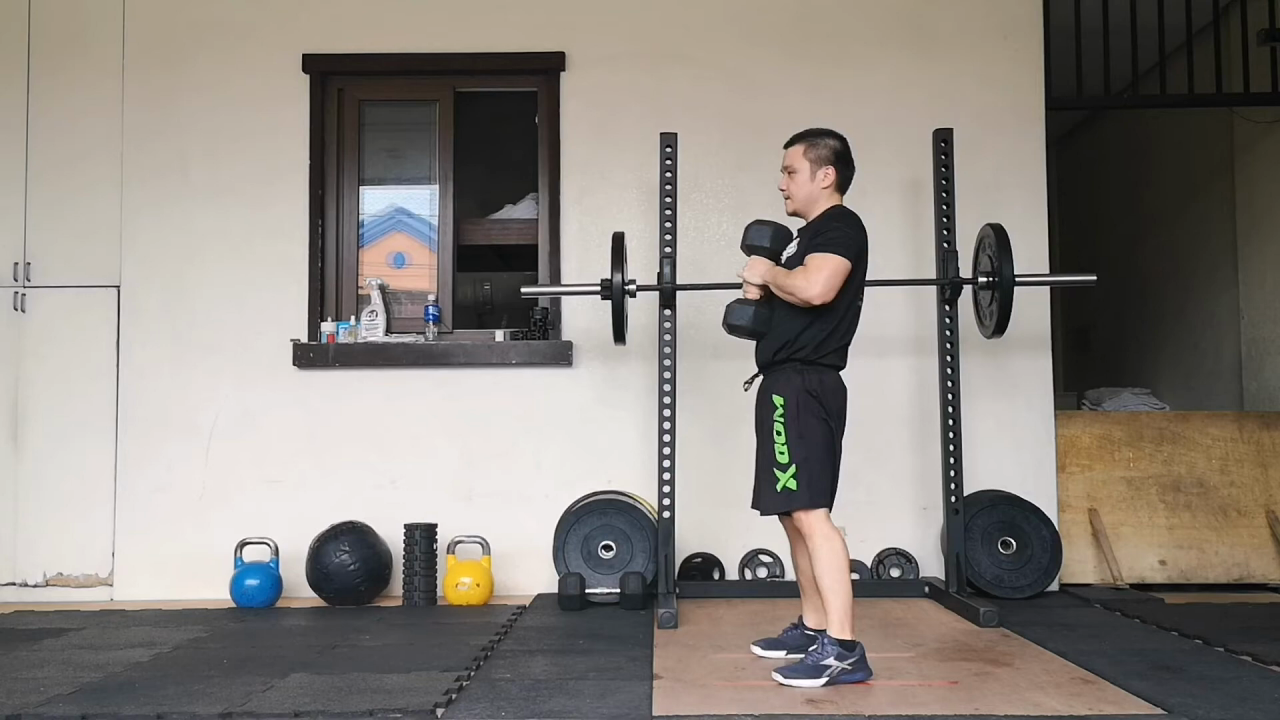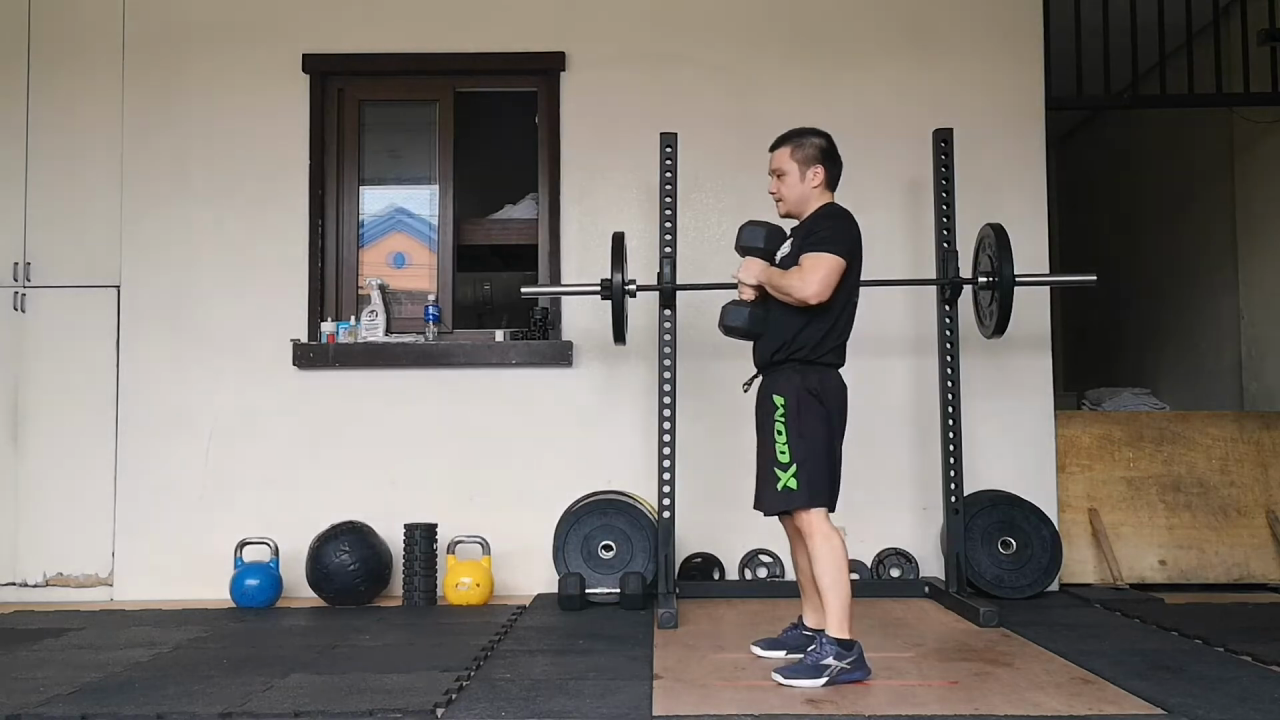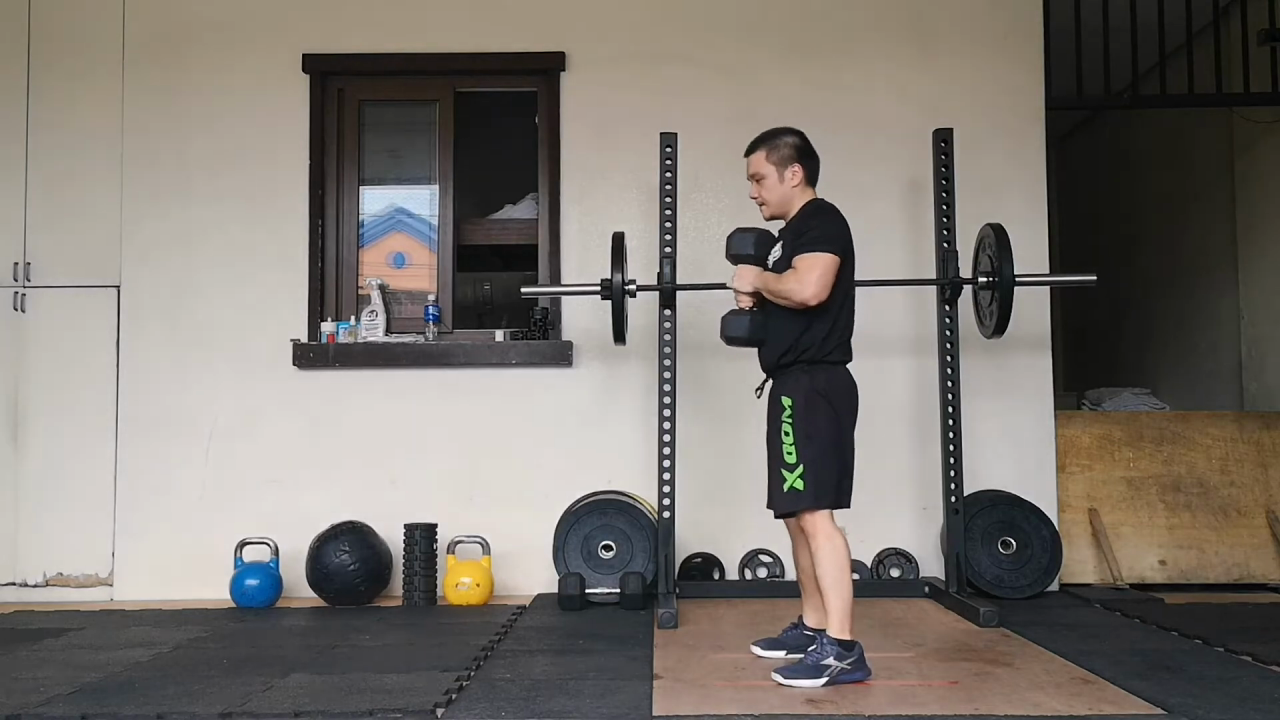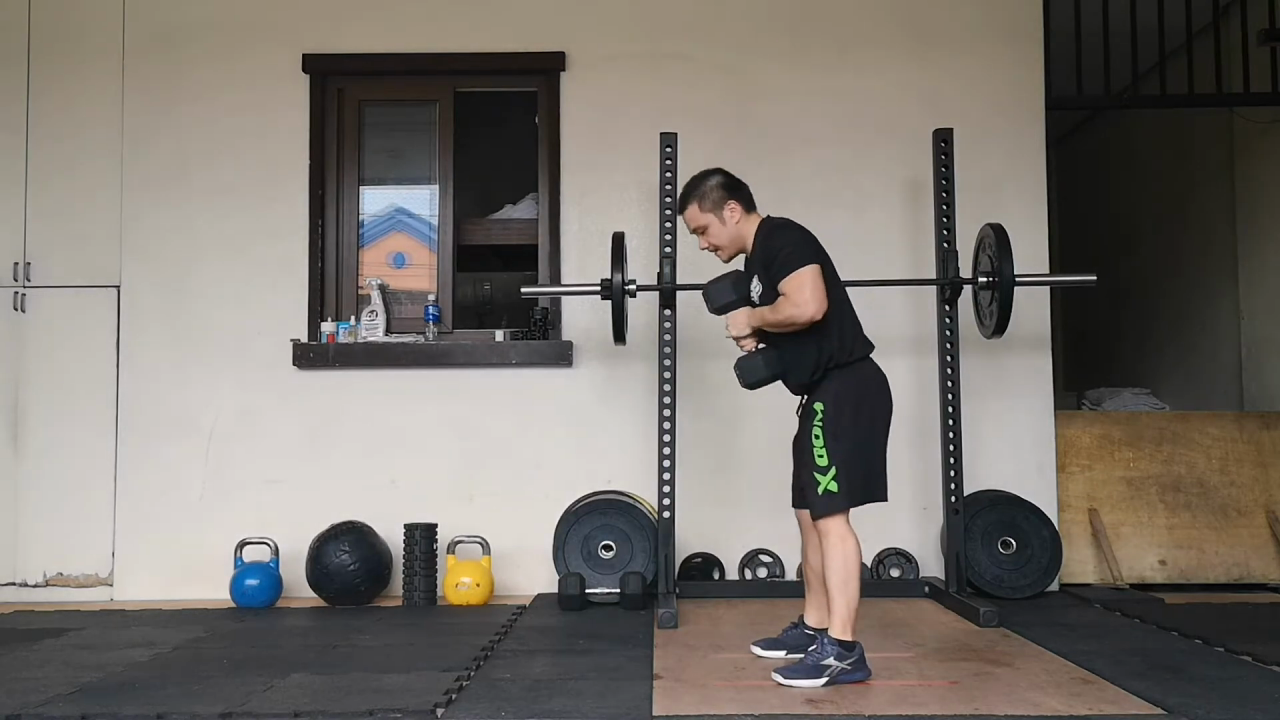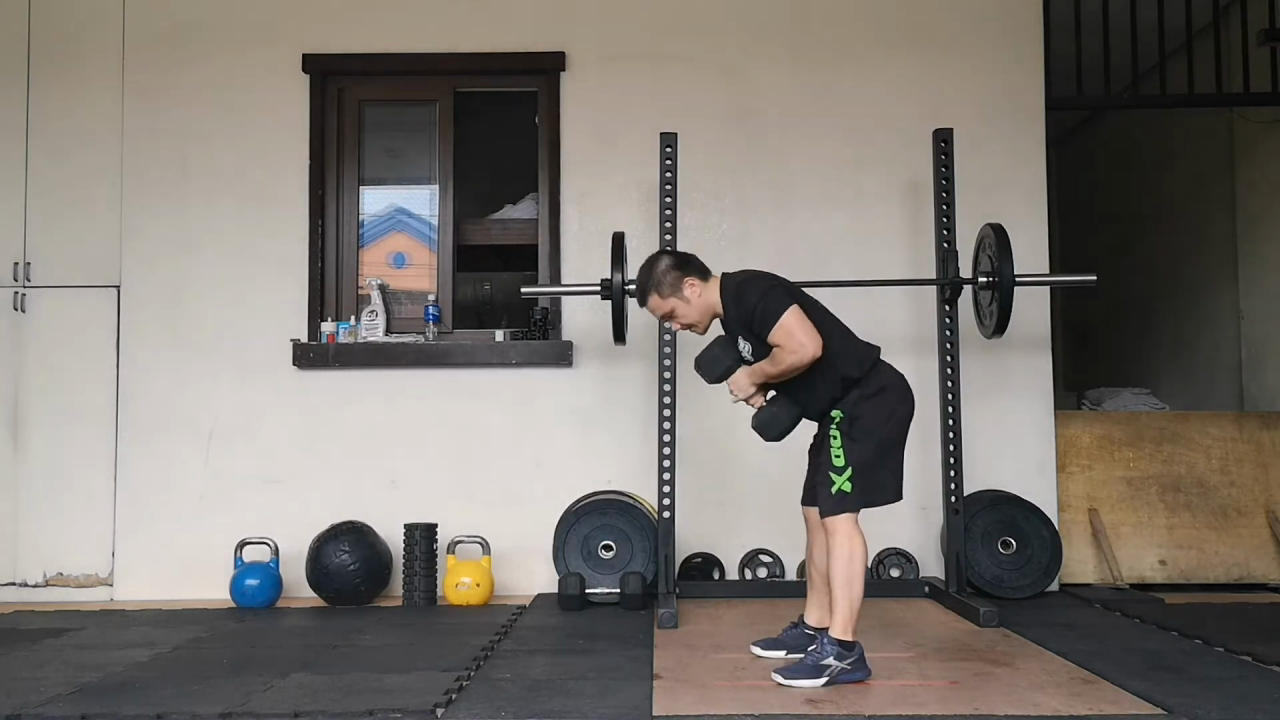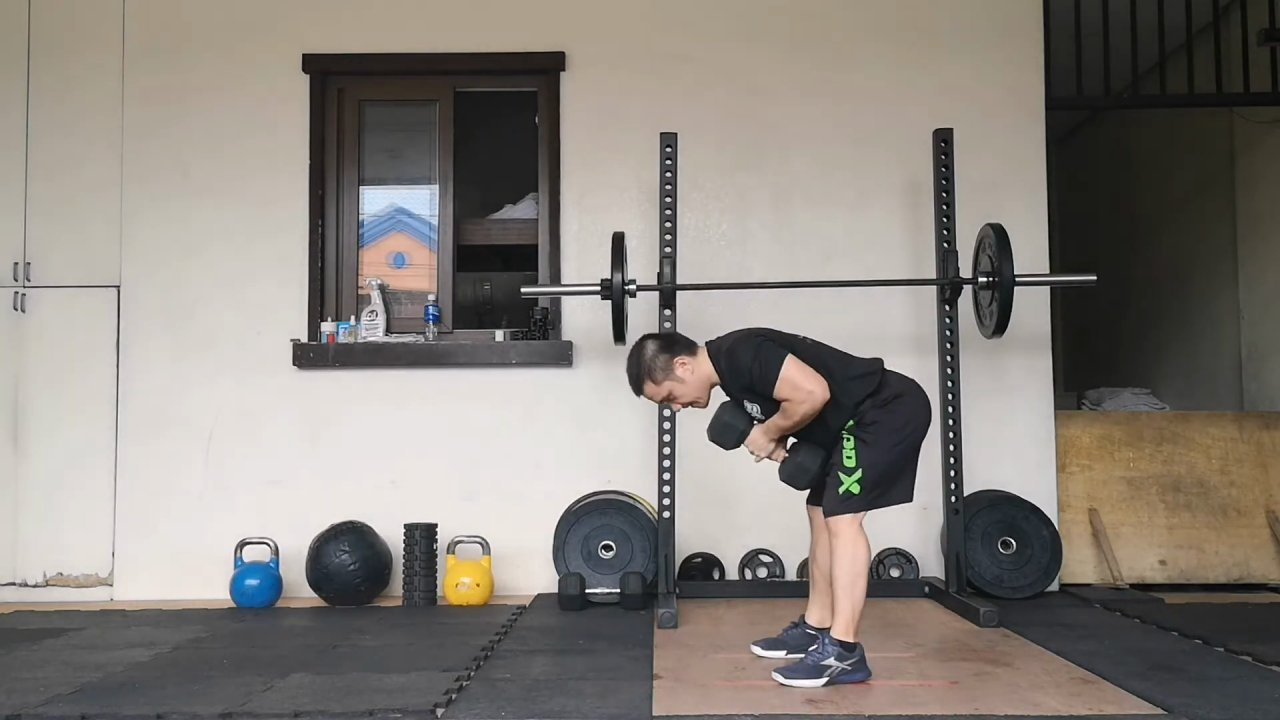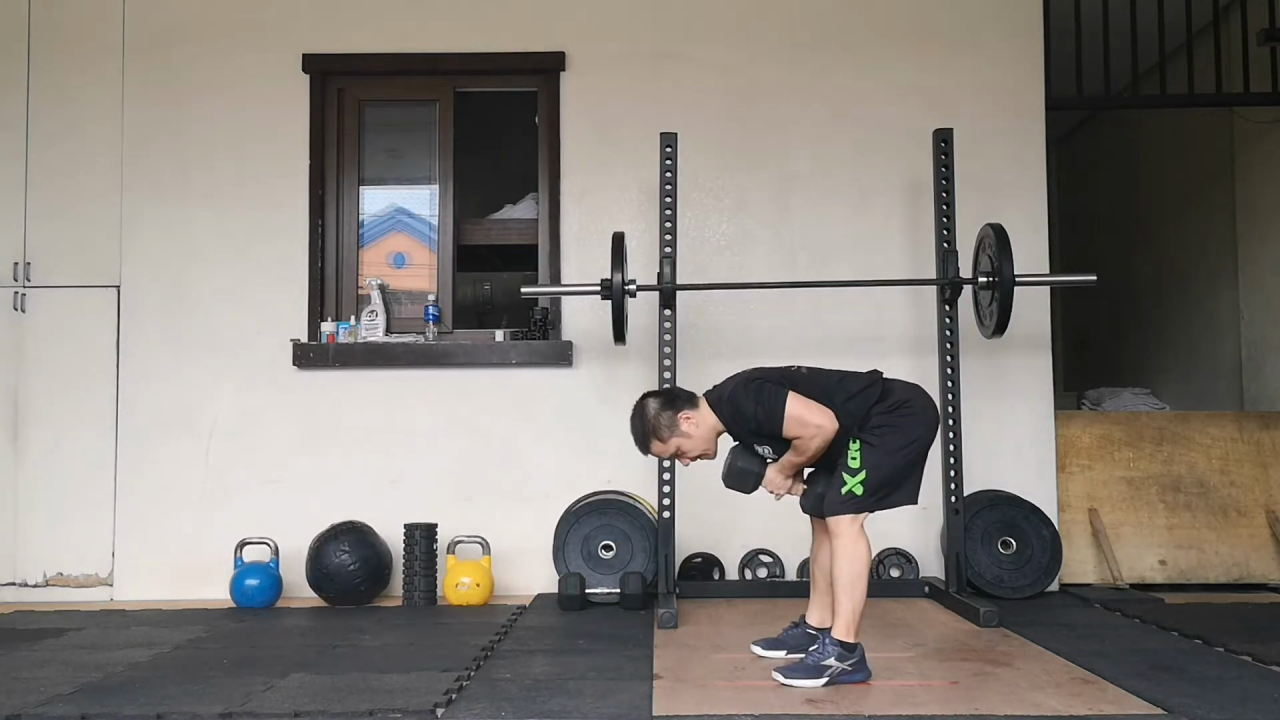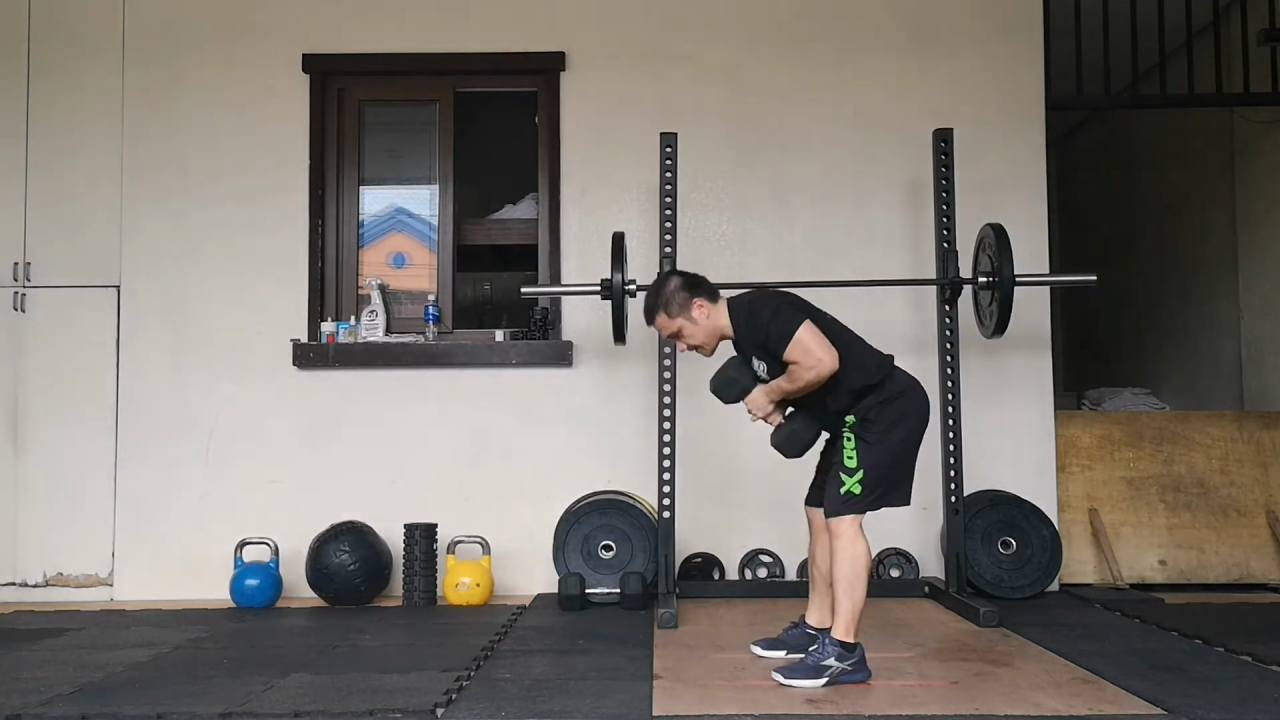
dt=0.5s
person 1, frame 1
left shoulder: (841, 226)
right shoulder: (811, 233)
left elbow: (815, 289)
left wrist: (766, 273)
right wrist: (761, 288)
left hip: (804, 386)
right hip: (784, 385)
left knee: (809, 513)
right knee: (793, 513)
left ankle: (843, 649)
right ankle: (813, 628)
person 1, frame 2
left shoulder: (832, 223)
right shoulder: (805, 233)
left elbow: (810, 289)
left wrist: (762, 272)
right wrist: (756, 287)
left hip: (804, 386)
right hip: (785, 385)
left knee: (809, 514)
right knee: (794, 515)
left ankle: (842, 648)
right ankle: (813, 628)
person 1, frame 3
left shoulder: (820, 220)
right shoulder: (794, 231)
left elbow: (809, 289)
left wrist: (755, 278)
right wrist: (752, 294)
left hip: (813, 386)
right hip: (795, 388)
left knee: (814, 514)
right knee: (797, 514)
left ankle: (842, 649)
right ankle: (813, 628)
person 1, frame 4
left shoulder: (782, 238)
right shoulder: (759, 257)
left elbow: (809, 306)
left wrist: (751, 318)
right wrist: (751, 331)
left hip: (846, 390)
right hip: (824, 395)
left knee: (830, 515)
right knee: (810, 513)
left ankle: (843, 650)
right ankle: (814, 627)
person 1, frame 5
left shoulder: (749, 292)
right shoulder: (733, 310)
left elbow: (805, 347)
left wrist: (753, 376)
right wrist: (757, 387)
left hip: (871, 400)
right hip: (849, 406)
left knee: (839, 514)
right knee: (817, 512)
left ankle: (843, 651)
right ankle: (813, 629)
person 1, frame 6
left shoulder: (740, 355)
right shoulder: (730, 365)
left elbow: (813, 392)
left wrist: (768, 434)
right wrist: (773, 437)
left hip: (889, 409)
right hip: (867, 416)
left knee: (843, 516)
right knee: (822, 512)
left ankle: (843, 651)
right ankle: (815, 628)
person 1, frame 7
left shoulder: (742, 401)
right shoulder: (732, 409)
left elbow: (821, 425)
right elbow: (797, 434)
left wrist: (783, 471)
right wrist: (793, 477)
left hip: (899, 416)
right hip: (880, 420)
left knee: (843, 518)
right knee: (825, 516)
left ankle: (843, 653)
right ankle: (815, 629)
person 1, frame 8
left shoulder: (760, 311)
right shoulder: (745, 330)
left elbow: (822, 362)
left wrist: (769, 394)
right wrist: (774, 402)
left hip: (884, 406)
right hip: (863, 412)
left knee: (842, 516)
right knee: (821, 513)
left ankle: (843, 651)
right ankle: (816, 629)
